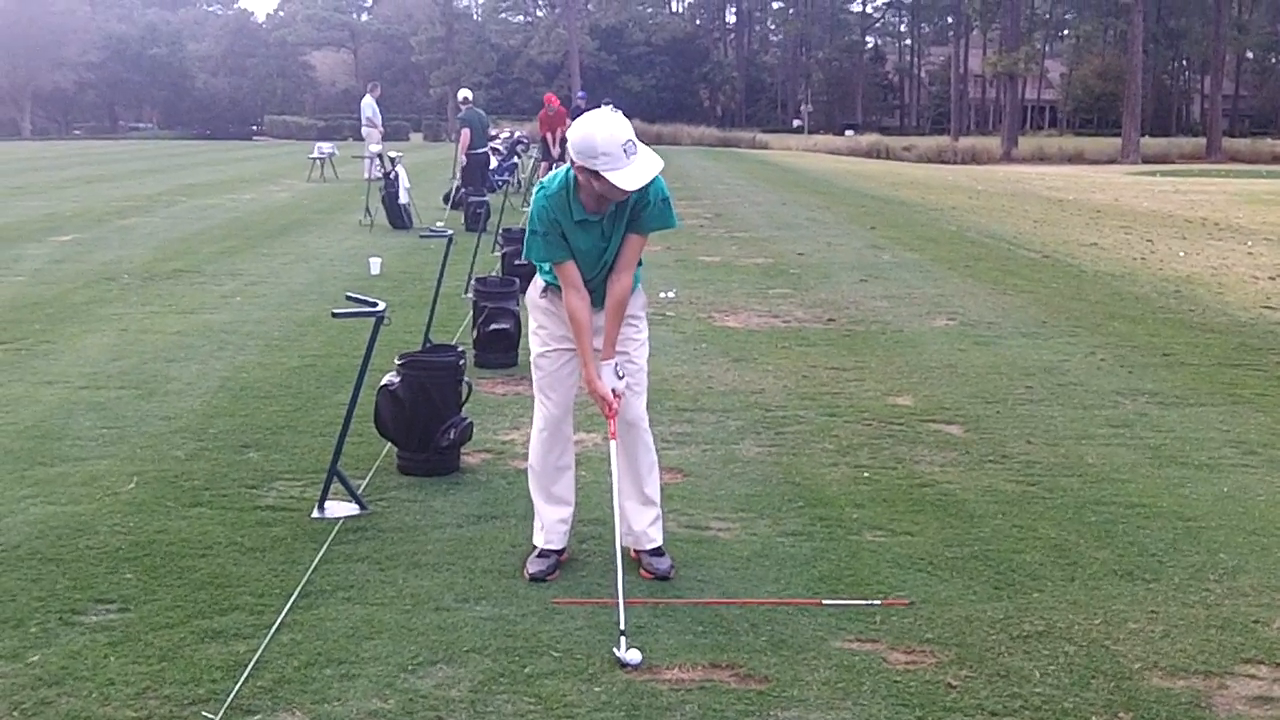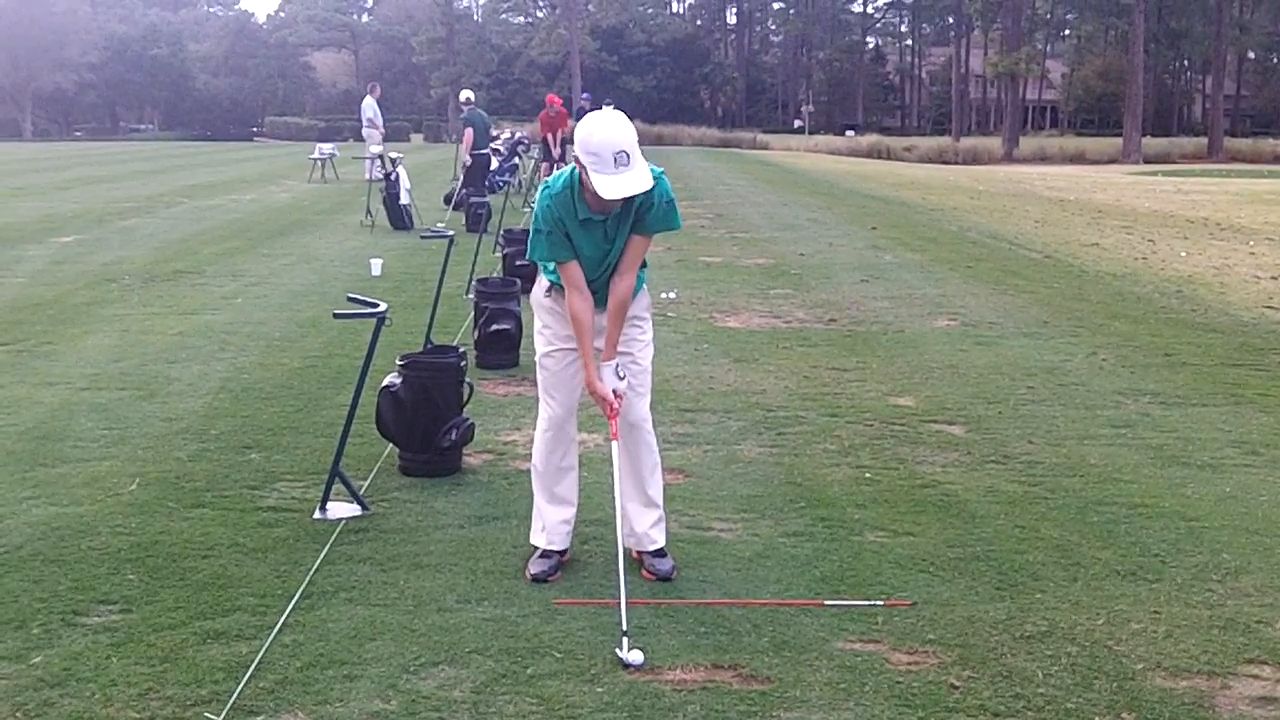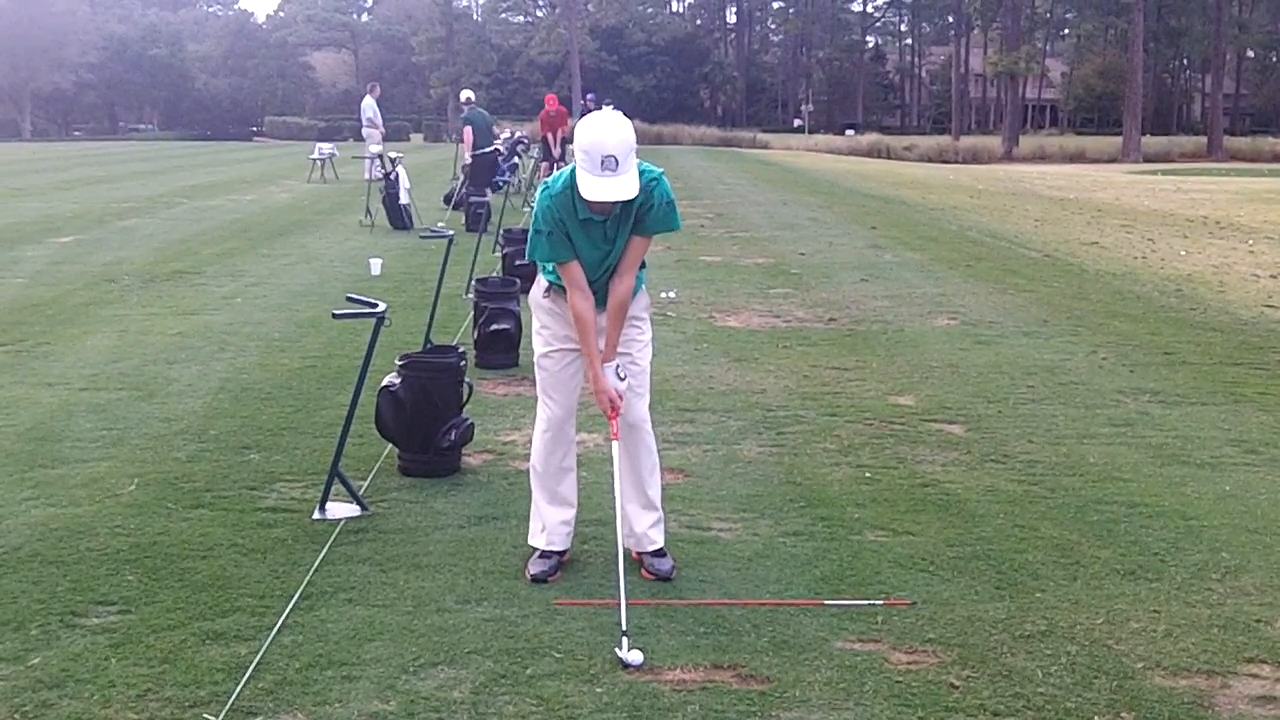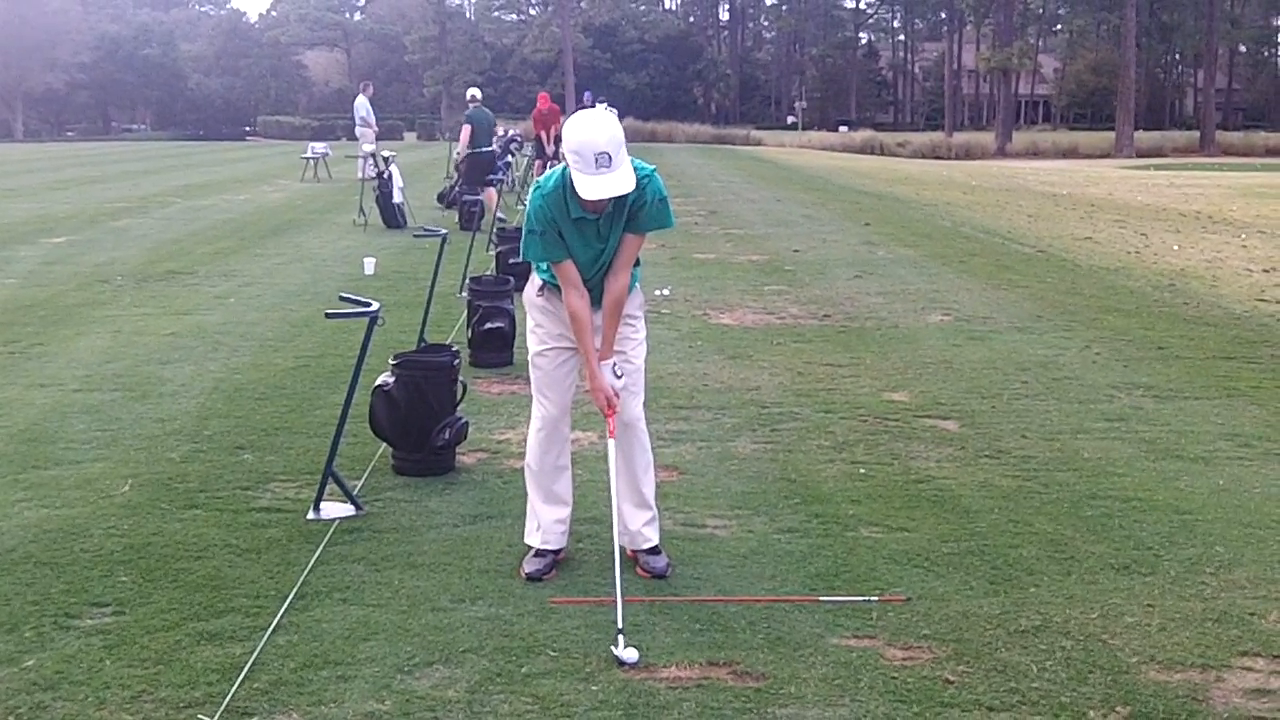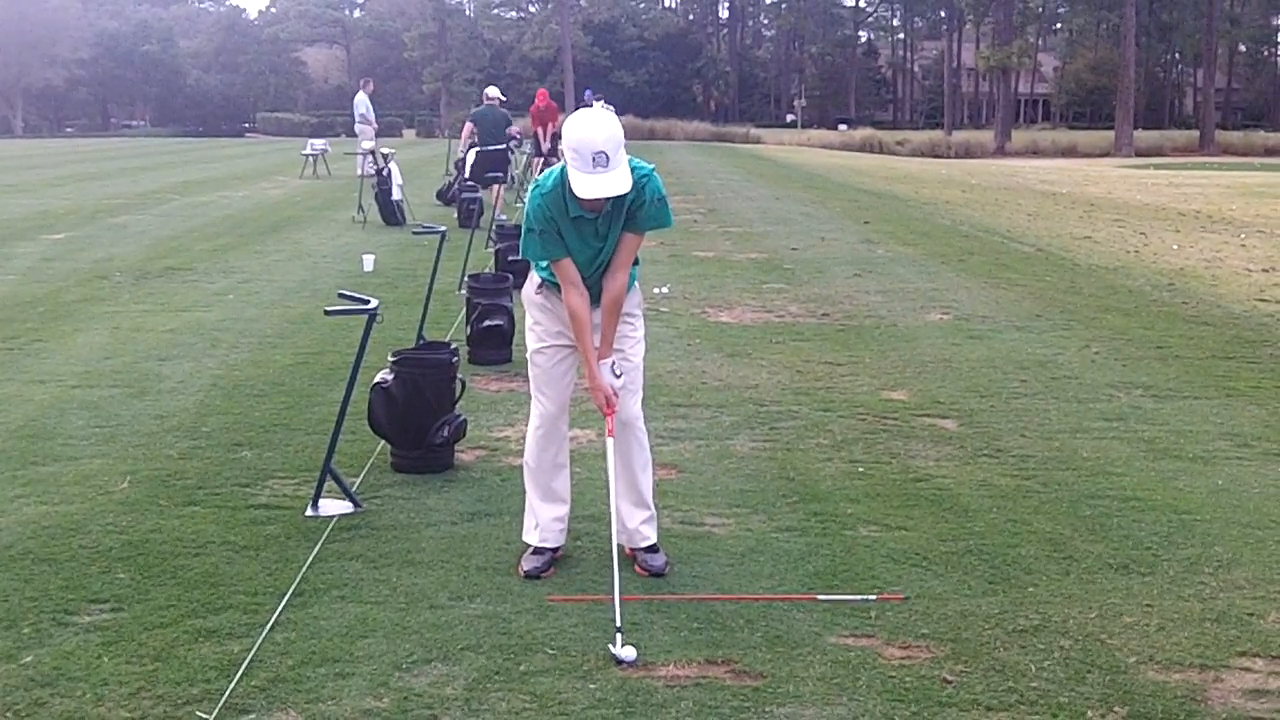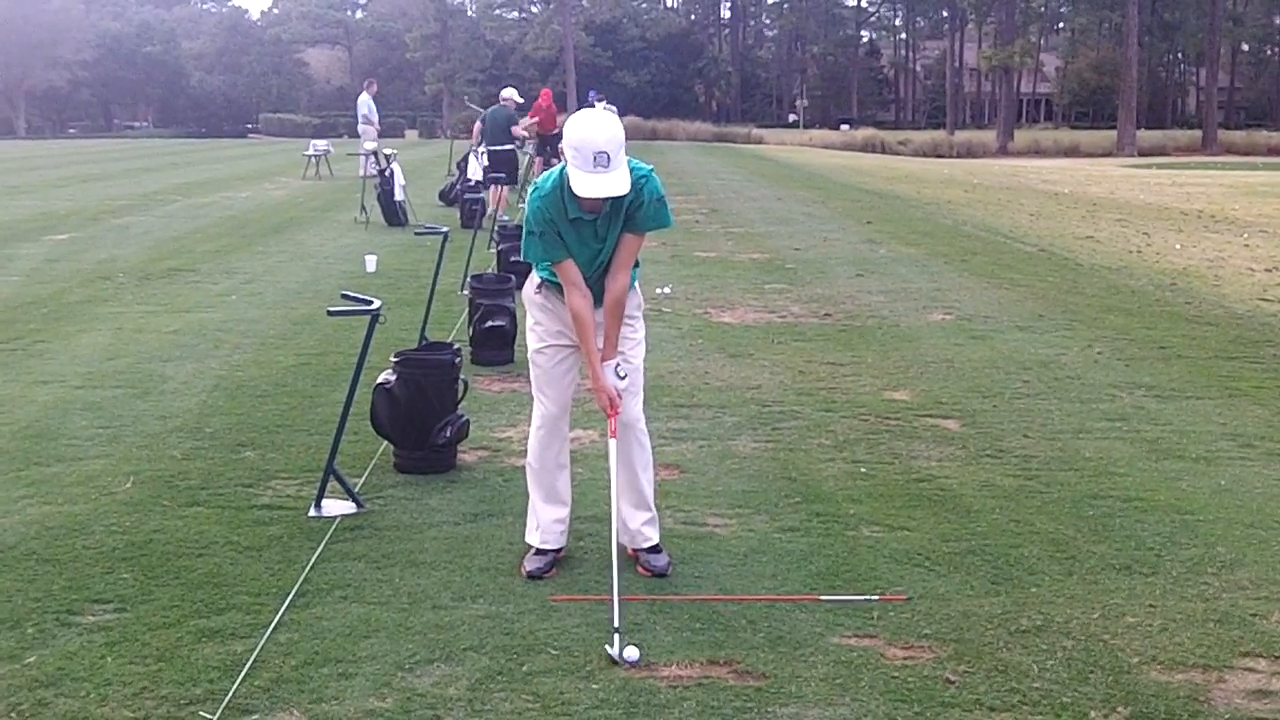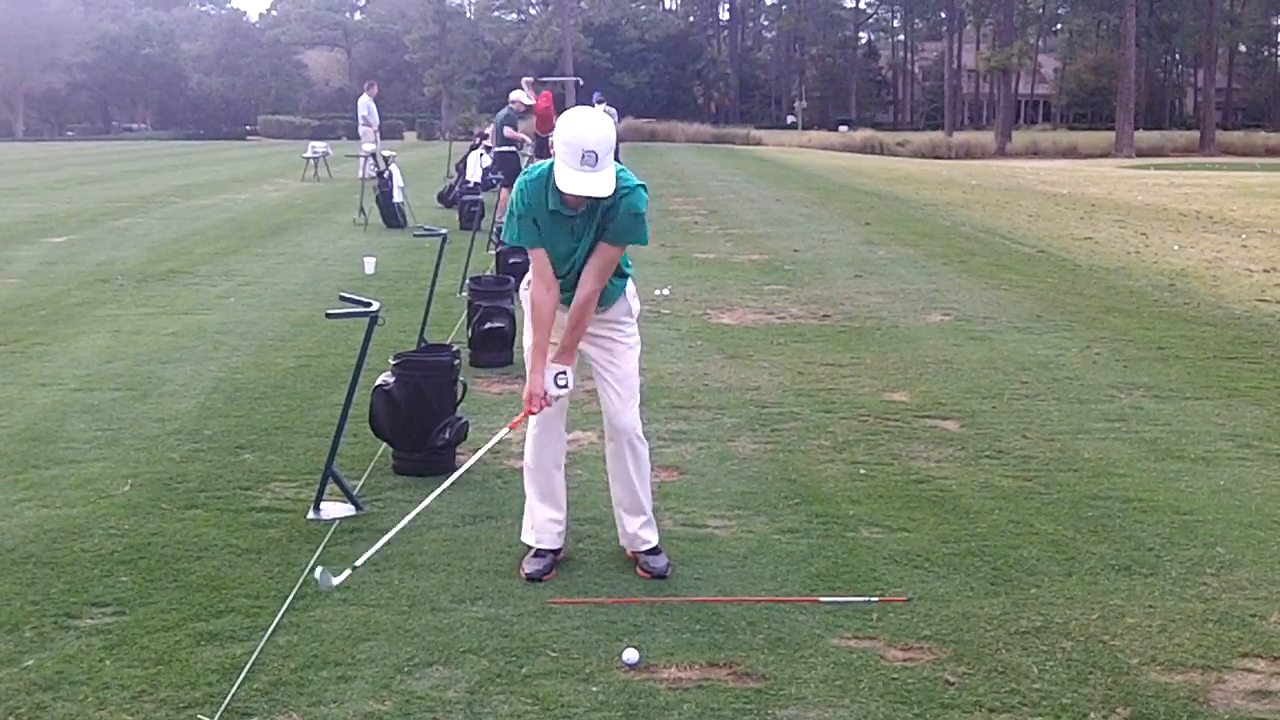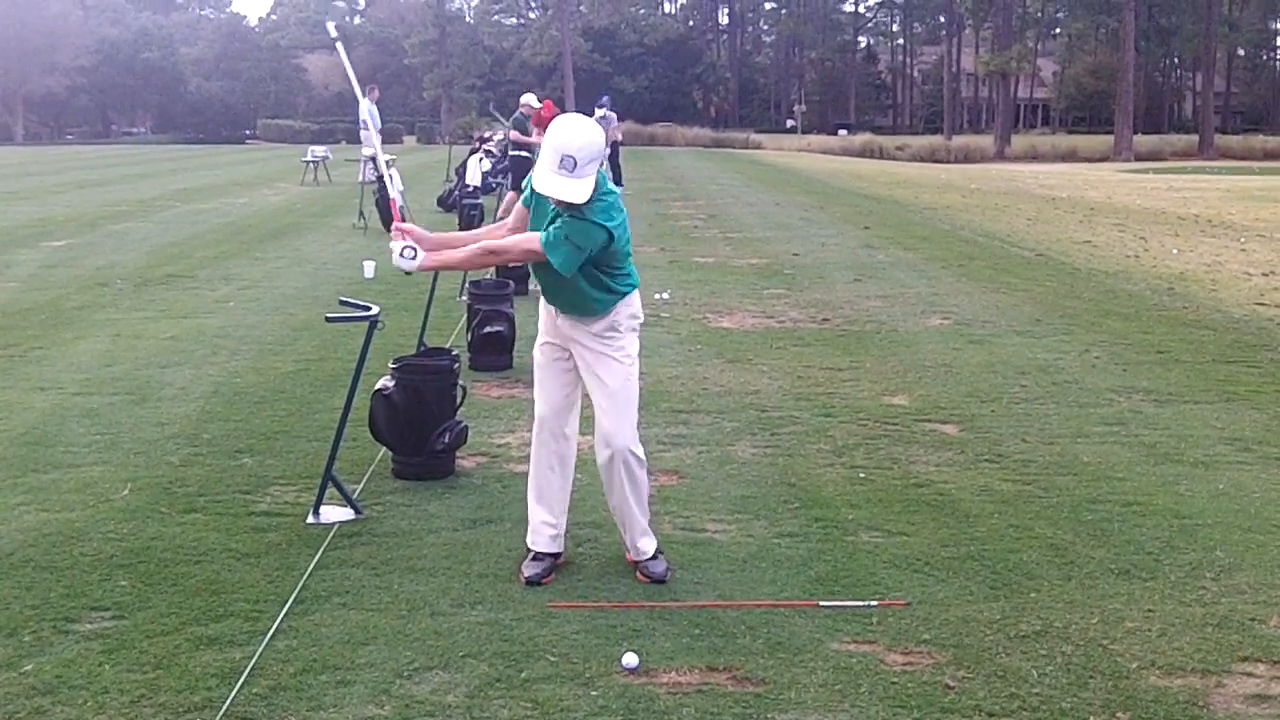
dt=0.3s
person 1, frame 1
left shoulder: (646, 188)
right shoulder: (548, 202)
left elbow: (621, 277)
right elbow: (574, 292)
left wrist: (609, 359)
right wrist: (590, 372)
left hip: (623, 305)
right hip: (556, 303)
left knee: (633, 416)
right knee: (552, 417)
left ankle: (646, 537)
right ankle: (551, 538)
person 1, frame 2
left shoulder: (651, 190)
right shoulder: (553, 200)
left elbow: (623, 277)
right elbow: (577, 292)
left wrist: (610, 359)
right wrist: (590, 372)
left hip: (627, 305)
right hip: (560, 304)
left knee: (636, 417)
right knee: (555, 417)
left ankle: (648, 538)
right ankle: (551, 539)
person 1, frame 3
left shoulder: (652, 188)
right shoulder: (553, 199)
left elbow: (623, 278)
right elbow: (578, 291)
left wrist: (611, 358)
right wrist: (595, 372)
left hip: (626, 305)
right hip: (560, 304)
left knee: (635, 418)
right knee: (555, 418)
left ankle: (647, 538)
right ankle: (551, 539)
person 1, frame 4
left shoulder: (644, 185)
right shoulder: (545, 199)
left elbow: (618, 275)
right elbow: (574, 290)
left wrist: (607, 356)
right wrist: (593, 370)
left hip: (621, 303)
right hip: (554, 303)
left knee: (630, 416)
right knee: (549, 417)
left ankle: (642, 536)
right ankle: (546, 538)
person 1, frame 5
left shoulder: (643, 184)
right shoulder: (544, 197)
left elbow: (617, 274)
right elbow: (572, 289)
left wrist: (607, 354)
right wrist: (591, 369)
left hip: (619, 303)
right hip: (552, 302)
left knee: (628, 416)
right knee: (547, 415)
left ankle: (639, 534)
right ankle: (544, 535)
person 1, frame 6
left shoulder: (642, 185)
right shoulder: (544, 200)
left elbow: (618, 276)
right elbow: (576, 290)
left wrist: (611, 355)
right wrist: (595, 371)
left hip: (619, 305)
right hip: (553, 303)
left knee: (630, 417)
right knee: (549, 417)
left ankle: (642, 534)
right ankle: (547, 536)
person 1, frame 7
left shoulder: (627, 196)
right shoulder: (532, 186)
left elbow: (592, 284)
right elbow: (542, 281)
left wrist: (563, 359)
right wrist: (537, 368)
left hip: (610, 310)
right hip: (548, 306)
left knee: (623, 423)
right knee: (544, 420)
left ankle: (641, 539)
right ankle: (544, 538)
person 1, frame 8
left shoulder: (596, 220)
right shoulder: (546, 174)
left elbow: (506, 252)
right elbow: (510, 226)
left wrist: (430, 260)
right wrist: (433, 240)
left hip: (606, 322)
right hip: (557, 314)
left knee: (616, 439)
right knee: (550, 426)
left ankle: (643, 546)
right ankle: (545, 542)
